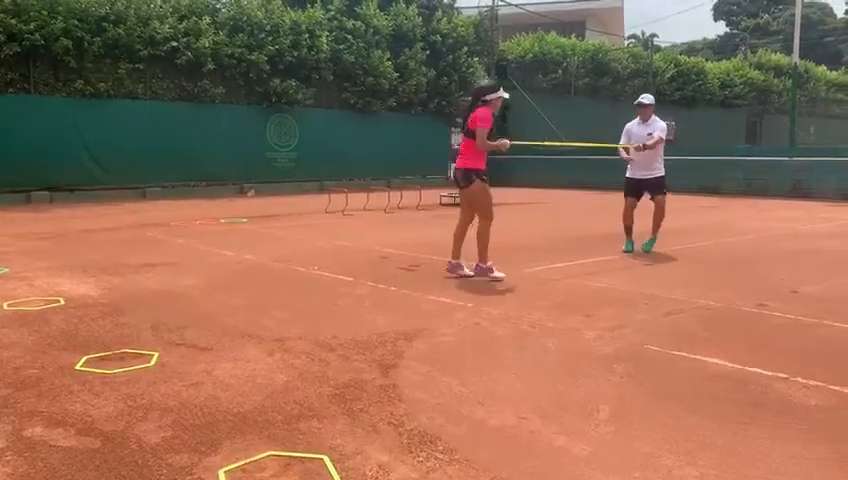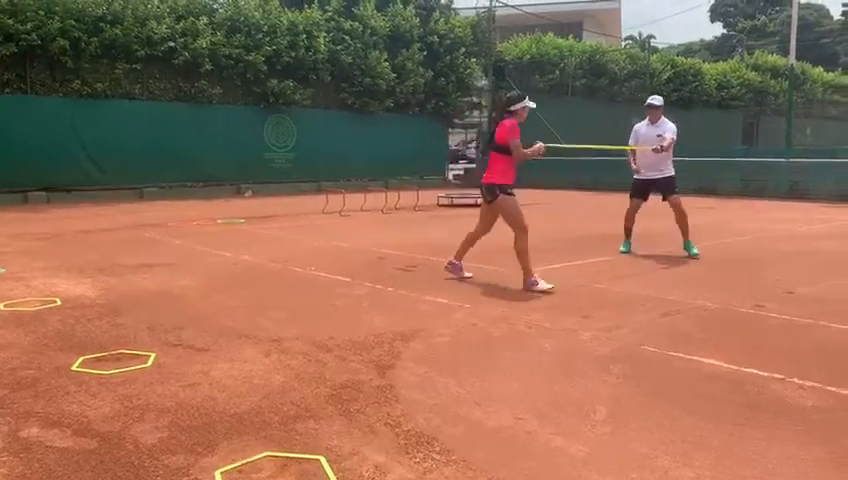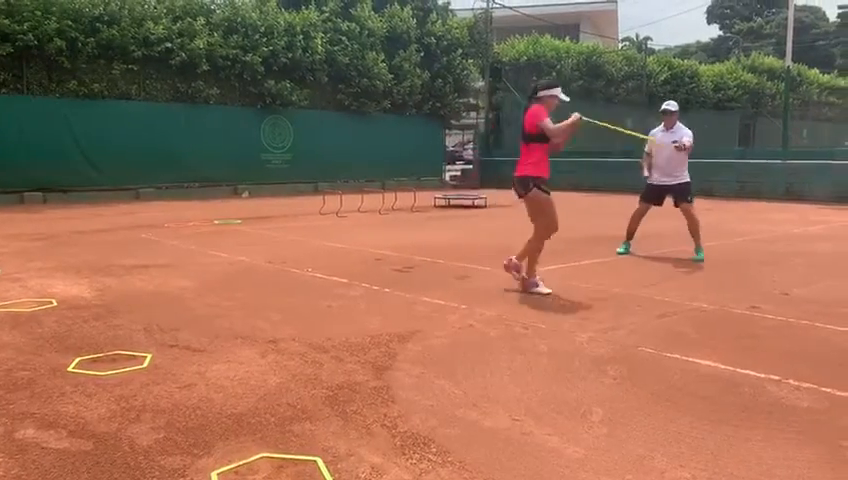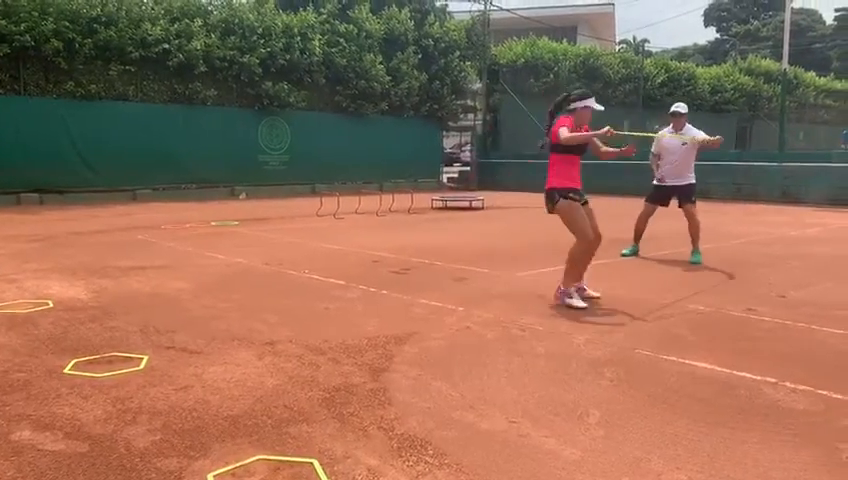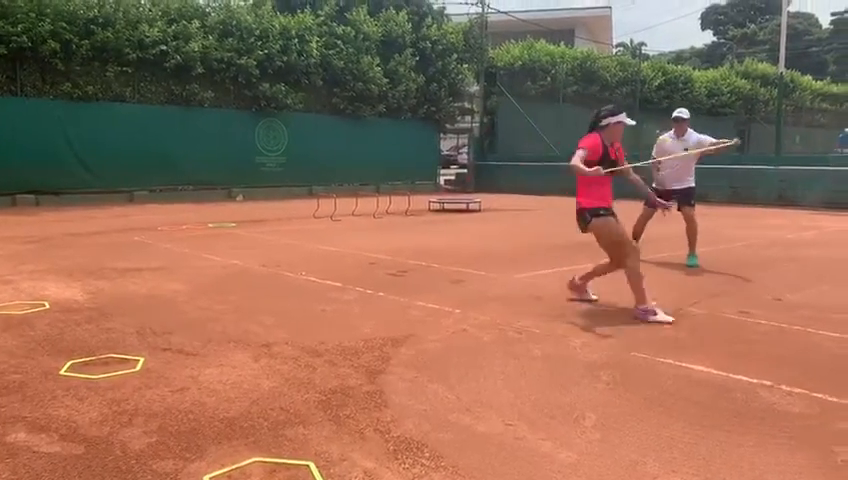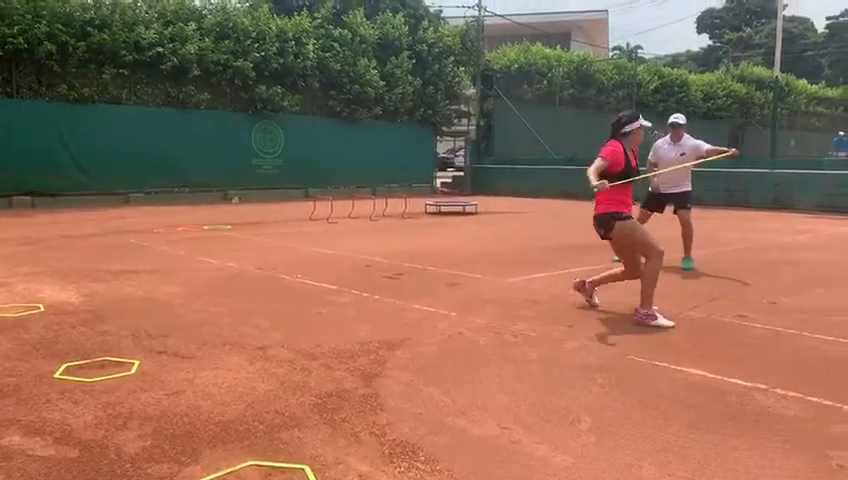
dt=0.2s
person 1, frame 1
left shoulder: (476, 112)
right shoulder: (484, 114)
right elbow: (481, 144)
left wrist: (497, 144)
right wrist: (500, 144)
left hip: (464, 170)
right hip: (471, 171)
left knee: (466, 218)
right knee: (486, 217)
left ankle: (455, 262)
right ankle: (483, 266)
person 1, frame 2
left shoulder: (504, 124)
right shoulder: (510, 125)
right elbow: (518, 156)
left wrist: (532, 152)
right wrist: (535, 150)
left hip: (494, 185)
right hip: (497, 186)
left knee: (482, 229)
right knee: (521, 229)
left ankle: (455, 263)
right ankle: (530, 279)
person 1, frame 3
left shoulder: (540, 113)
right shoulder: (536, 110)
left elbow: (554, 145)
right elbow: (553, 131)
left wrist: (568, 130)
right wrist: (572, 120)
left hip: (534, 178)
right hip: (530, 178)
left knee: (550, 228)
right knee: (544, 229)
left ankle: (517, 261)
right ankle: (529, 278)
person 1, frame 4
left shoulder: (583, 130)
right shoulder: (563, 121)
left elbow: (602, 152)
right elbow: (564, 139)
left wrist: (622, 151)
right wrist: (597, 133)
left hip: (573, 191)
right hip: (559, 191)
left knee: (595, 238)
right knee: (586, 237)
left ankle: (576, 285)
right ankle: (566, 289)
person 1, frame 5
left shoulder: (615, 147)
right shoulder: (592, 141)
left elbow: (631, 176)
right elbow: (574, 163)
left wrist: (653, 197)
right wrist: (588, 171)
left hip: (603, 209)
right hip: (591, 210)
left knee: (619, 260)
right knee: (630, 251)
left ankle: (579, 284)
right ankle: (643, 307)
person 1, frame 6
left shoulder: (631, 151)
right shoulder: (614, 148)
right elbow: (593, 170)
left wrist: (630, 202)
right wrist: (596, 183)
left hip: (619, 216)
right hip: (610, 216)
left knee: (633, 270)
right knee: (655, 253)
left ankle: (588, 285)
right ankle: (645, 311)
person 2, frame 1
left shoulder: (660, 125)
right shoulder: (630, 126)
left elbow: (655, 142)
right elbow: (622, 147)
left wrist: (644, 146)
right wrist: (625, 156)
left hip: (655, 174)
right hip: (633, 174)
left knee: (660, 204)
right knee: (629, 206)
left ankle: (652, 238)
right ankle: (629, 240)
person 2, frame 2
left shoulder: (669, 127)
right shoulder: (638, 127)
left elbow: (669, 143)
right elbow: (631, 148)
left wrist: (661, 147)
right wrist: (632, 163)
left hip: (665, 174)
right hip: (642, 176)
left knee: (677, 206)
right knee: (633, 207)
left ankle: (687, 244)
right ankle: (627, 241)
person 2, frame 3
left shoulder: (685, 132)
right shoulder: (654, 133)
left elbow: (688, 145)
right elbow: (647, 155)
left wrist: (684, 147)
right wrist: (646, 170)
left hip: (679, 180)
right hip: (656, 180)
left knee: (689, 212)
right knee: (640, 211)
left ankle: (698, 249)
right ankle: (627, 243)
person 2, frame 4
left shoulder: (693, 133)
right shoulder: (662, 135)
left elbow: (707, 140)
right elbow: (654, 156)
left wrist: (715, 141)
right wrist: (656, 171)
left hip: (685, 181)
right hip: (663, 181)
left knee: (691, 214)
right knee: (646, 212)
left ankle: (696, 250)
right ankle: (635, 246)
person 2, frame 5
left shoulder: (697, 139)
right shoulder: (663, 139)
left elbow: (715, 143)
right elbow: (654, 160)
left wrist: (731, 142)
right wrist: (656, 176)
left hip: (685, 185)
right hip: (662, 184)
left knee: (690, 217)
right knee: (645, 215)
left ankle: (692, 254)
person 2, frame 6
left shoulder: (692, 144)
right shoulder: (659, 144)
left elbow: (710, 150)
right elbow: (650, 165)
left wrist: (728, 151)
right wrist: (652, 181)
left hip: (681, 189)
right hip: (658, 188)
left knee: (685, 220)
right knee: (641, 218)
left ankle: (687, 258)
